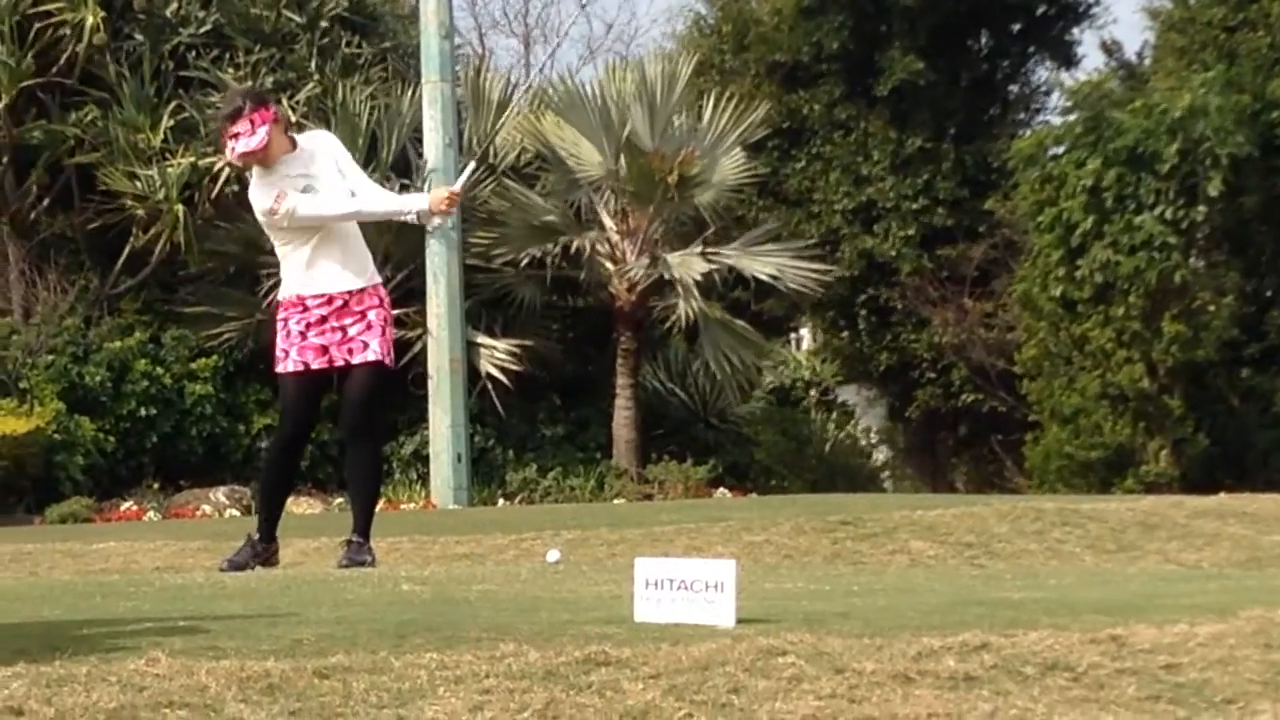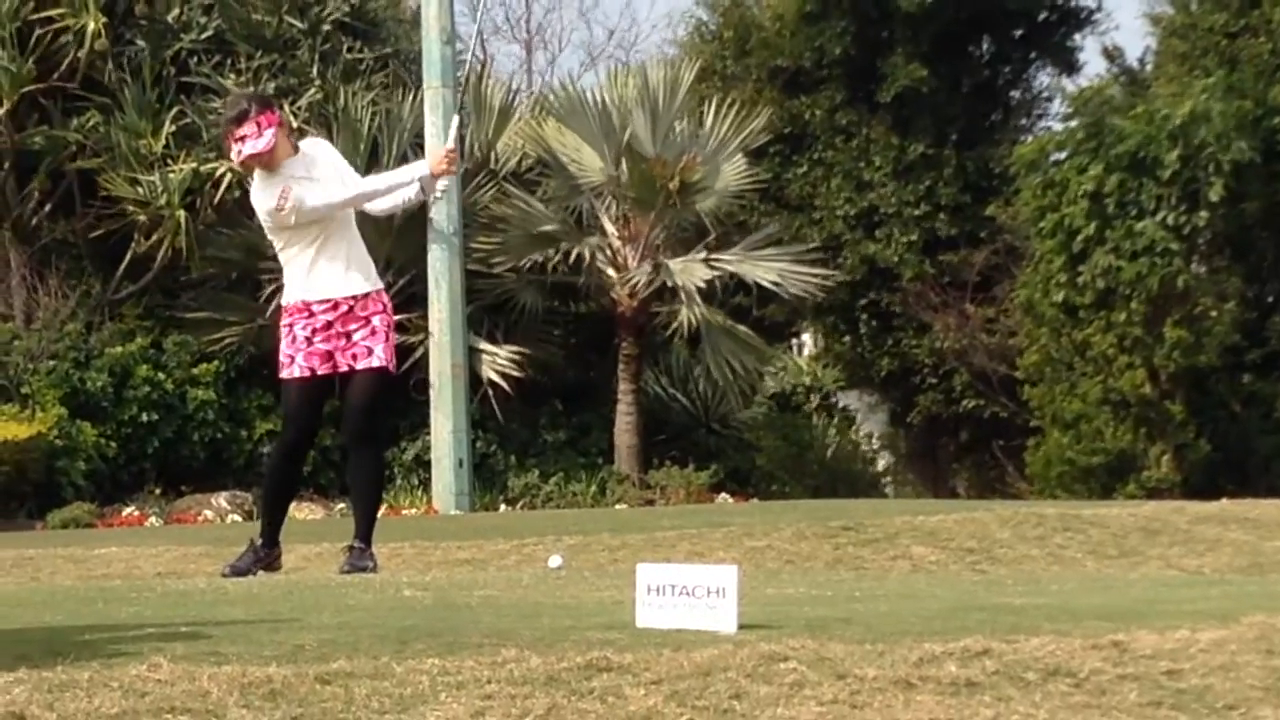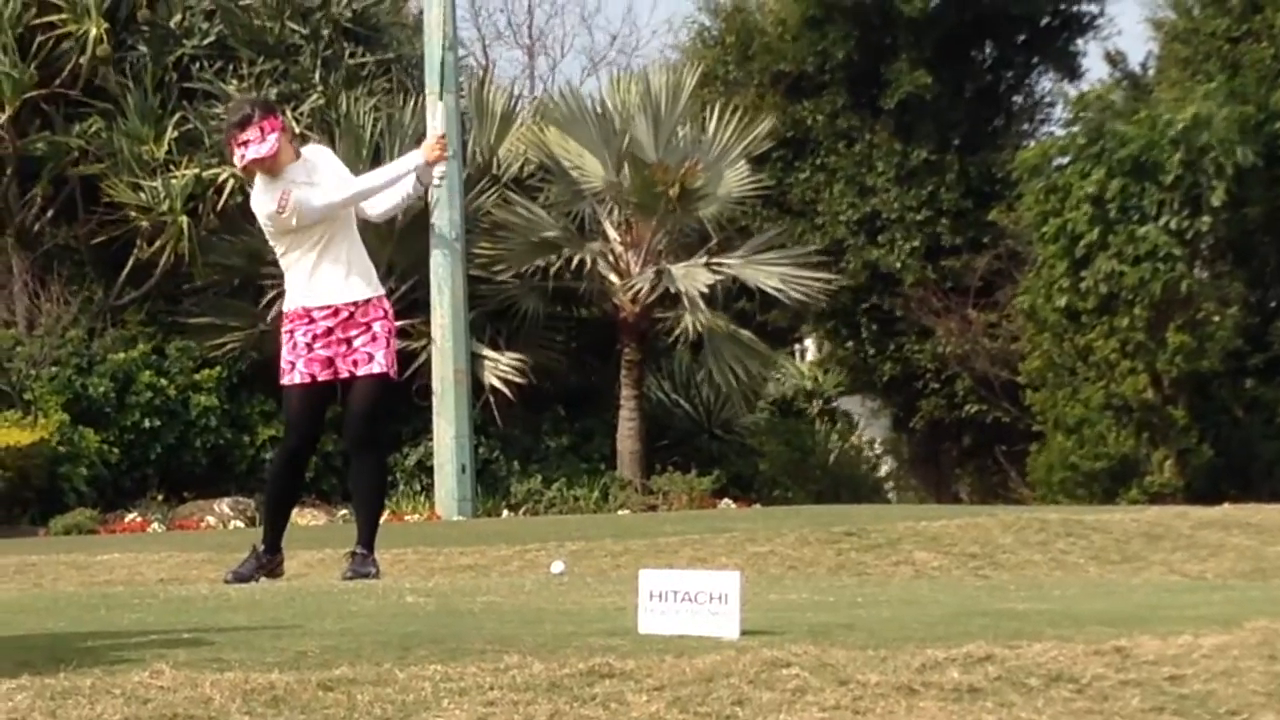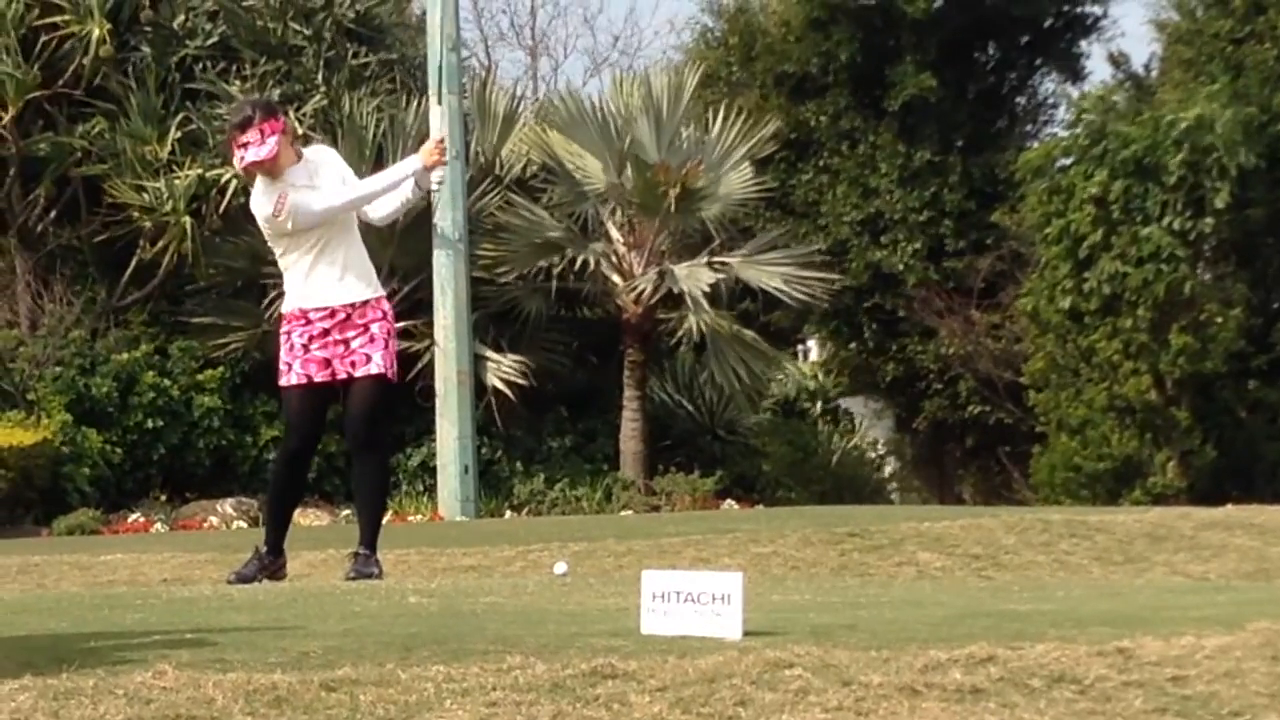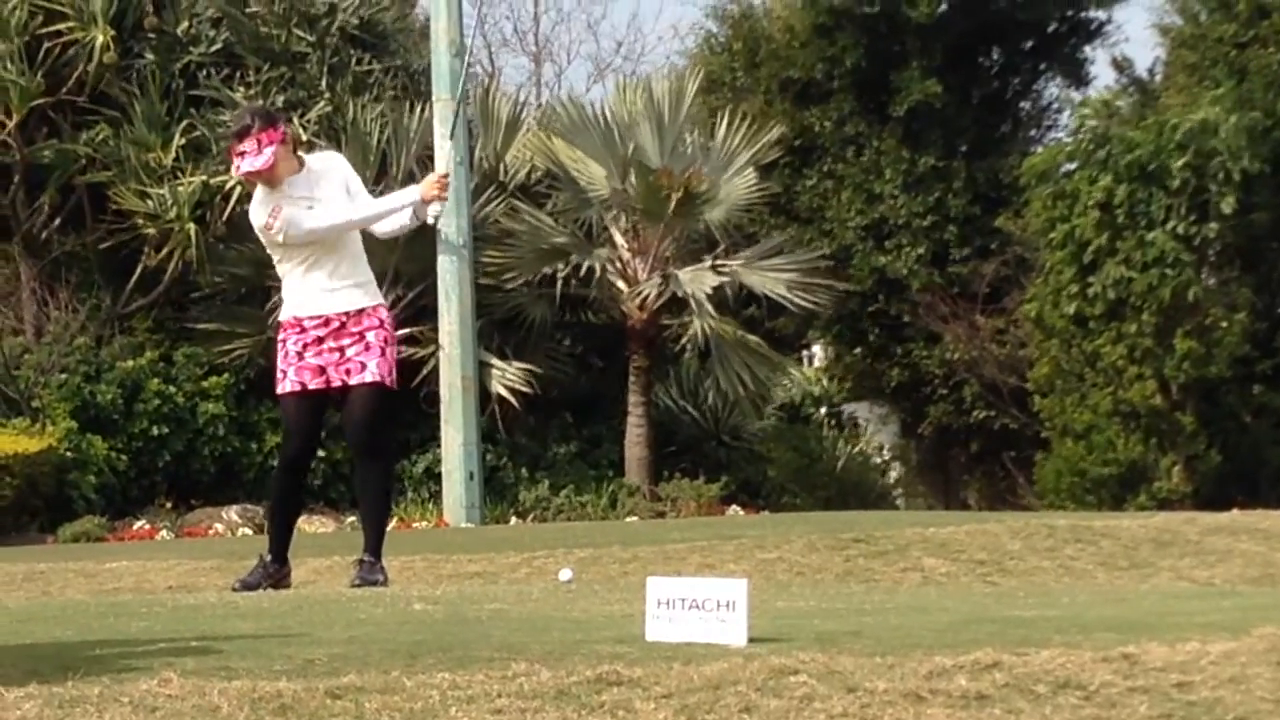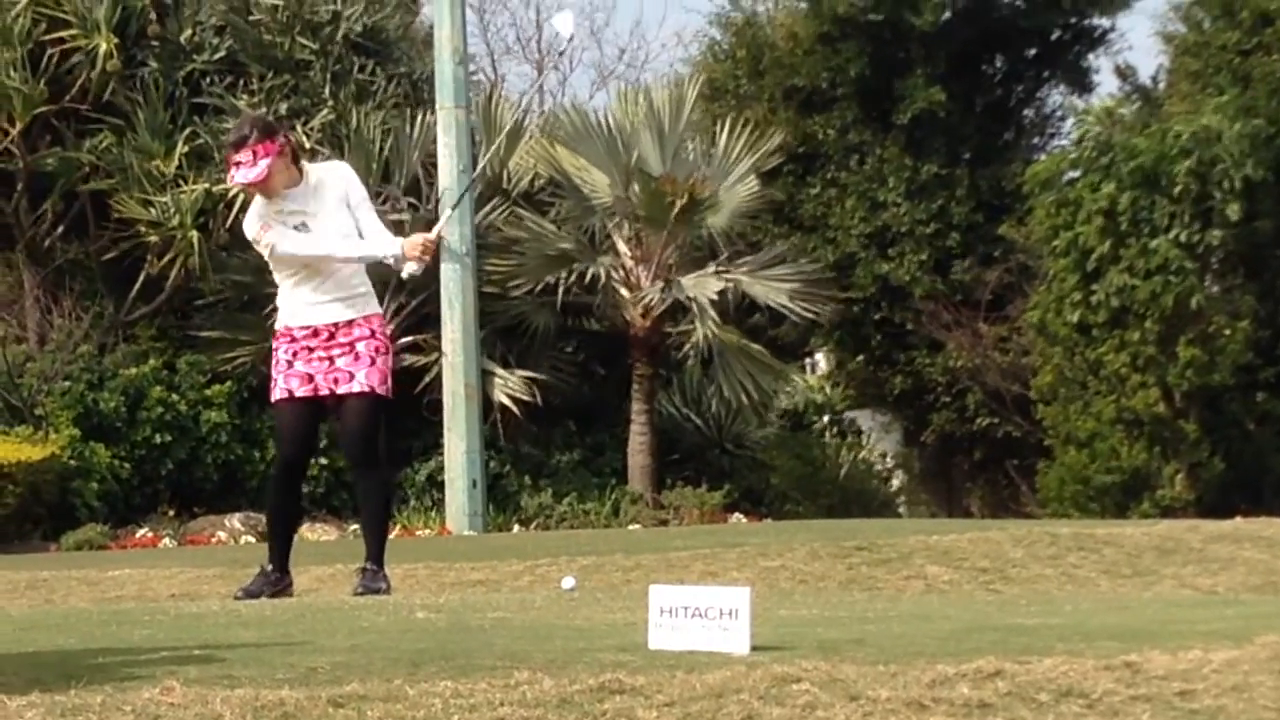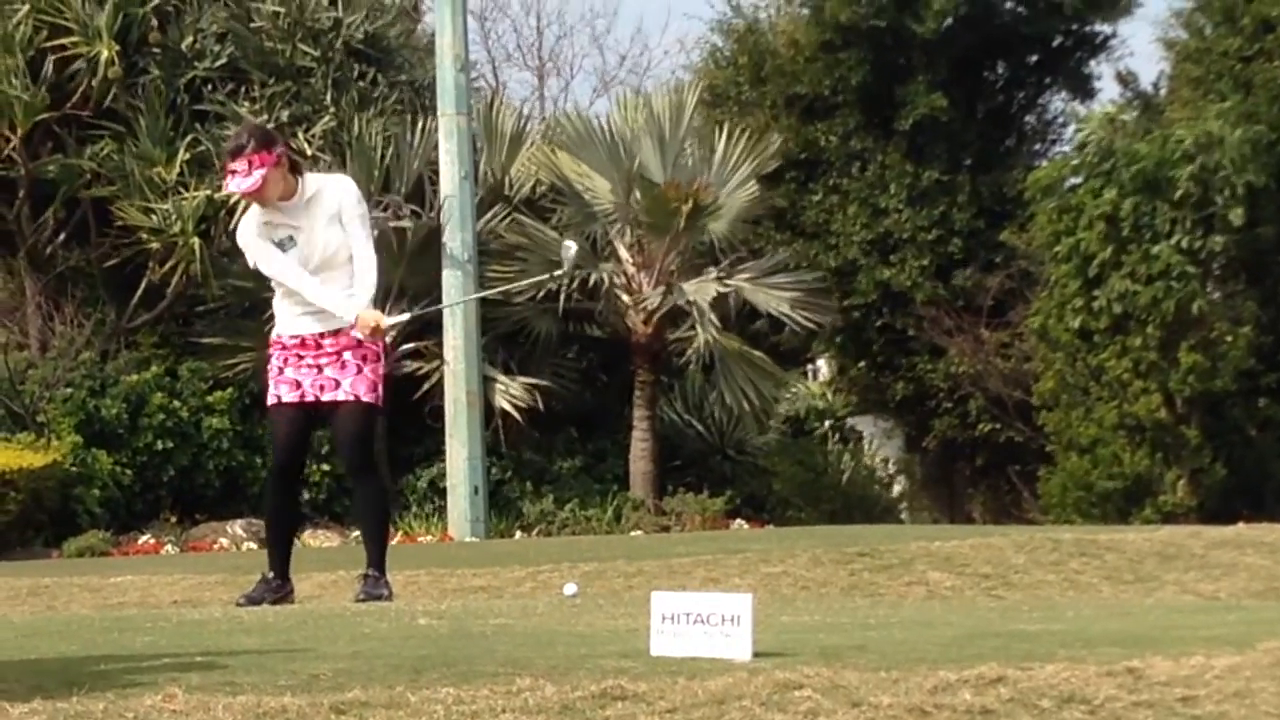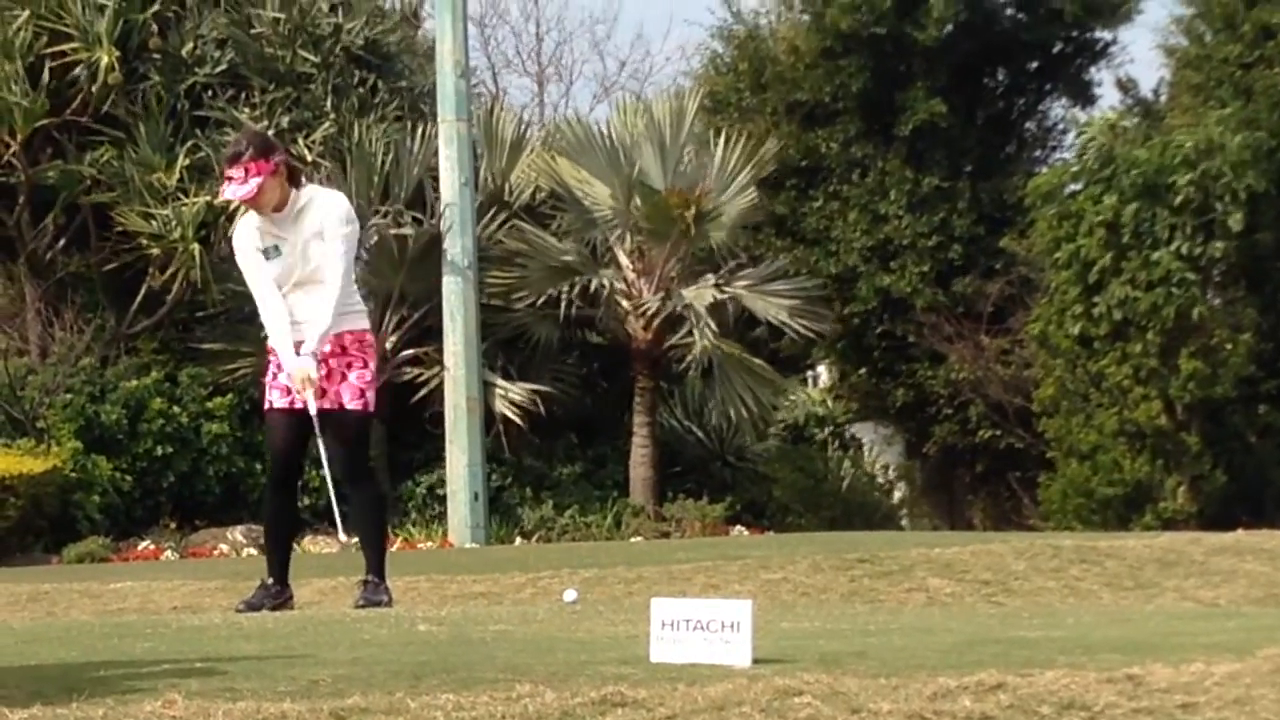
dt=0.1s
person 1, frame 1
left shoulder: (321, 144)
right shoulder: (266, 194)
left elbow: (367, 192)
right elbow: (347, 210)
left wrist: (419, 207)
right wrist: (420, 202)
left hip: (363, 300)
right hip: (306, 311)
left knee: (360, 424)
right knee: (292, 428)
left ankle: (360, 539)
right ankle: (263, 538)
person 1, frame 2
left shoulder: (318, 150)
right shoulder: (270, 196)
left elbow: (376, 202)
right elbow: (355, 194)
left wrist: (425, 180)
right wrist: (421, 170)
left hip: (366, 306)
right hip: (309, 317)
left knee: (363, 429)
right knee: (296, 433)
left ankle: (362, 544)
right ankle: (266, 544)
person 1, frame 3
left shoulder: (320, 157)
right shoulder: (271, 201)
left elbow: (374, 207)
right elbow: (353, 194)
left wrist: (419, 176)
right wrist: (415, 159)
left hip: (368, 312)
right hip: (310, 324)
left knee: (364, 436)
right knee: (298, 440)
left ankle: (364, 550)
right ankle: (269, 550)
person 1, frame 4
left shoulder: (323, 158)
right shoulder: (268, 202)
left elbow: (375, 210)
right elbow: (354, 198)
left wrist: (421, 178)
right wrist: (414, 165)
left hip: (367, 313)
right hip: (308, 325)
left knee: (365, 435)
right knee: (297, 442)
left ankle: (366, 551)
right ankle: (271, 551)
person 1, frame 5
left shoulder: (331, 165)
right shoulder: (266, 211)
left elbow: (379, 223)
right elbow: (345, 220)
left wrist: (422, 206)
right wrist: (413, 195)
left hip: (365, 321)
right hip: (305, 333)
left knee: (367, 442)
right knee: (296, 450)
left ankle: (371, 558)
right ankle: (275, 560)
person 1, frame 6
left shoulder: (336, 176)
right shoulder: (258, 222)
left elbow: (373, 233)
right elbow: (328, 251)
left wrist: (405, 249)
right wrist: (396, 249)
left hip: (357, 332)
right hip: (298, 341)
left knee: (363, 452)
right knee: (289, 459)
left ankle: (374, 565)
right ankle: (276, 569)
person 1, frame 7
left shoulder: (338, 190)
right shoulder: (251, 229)
left elbow: (363, 258)
right elbow: (300, 282)
left wrist: (363, 311)
right wrist: (352, 314)
left hip: (350, 343)
right hip: (292, 348)
left knee: (358, 459)
right knee: (284, 465)
left ankle: (376, 573)
right ankle: (277, 577)
person 1, frame 8
left shoulder: (330, 207)
right shoulder: (245, 232)
left elbow: (333, 287)
right elbow: (270, 304)
left wrist: (315, 357)
right wrist: (298, 360)
left hip: (343, 345)
right hip: (286, 354)
left knee: (351, 466)
right knee: (280, 470)
left ankle: (375, 578)
right ankle: (277, 582)
